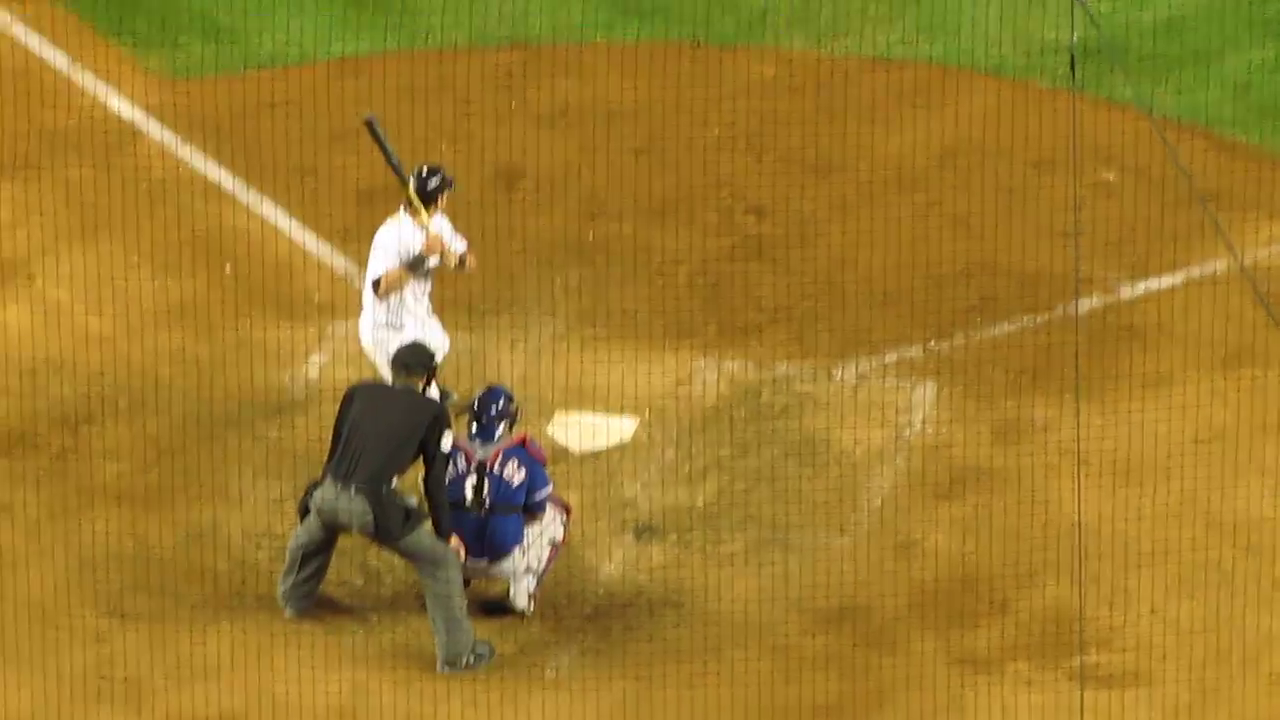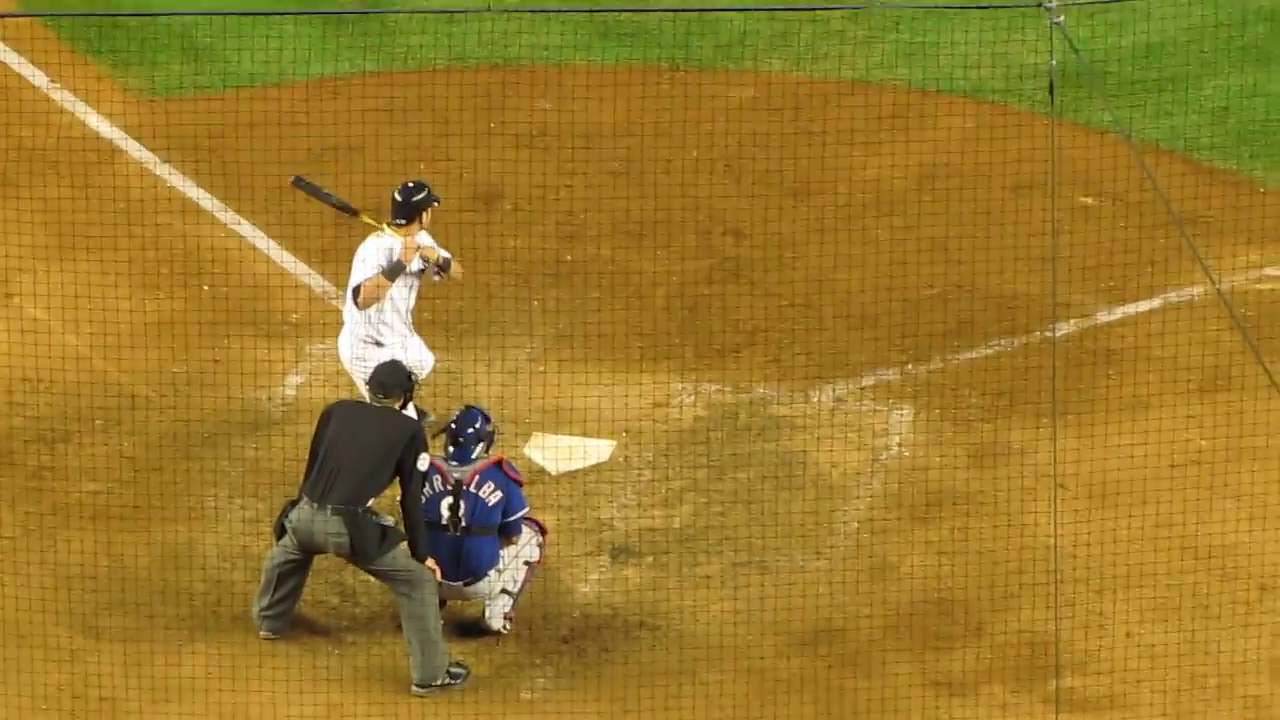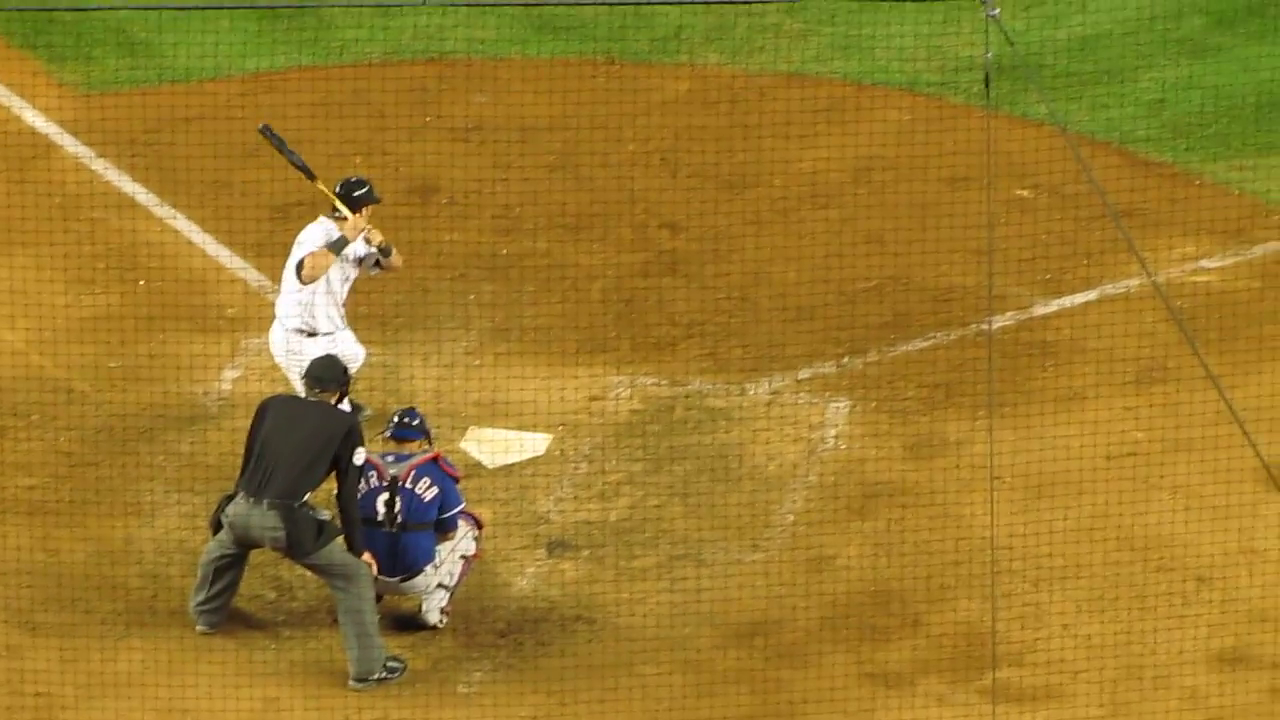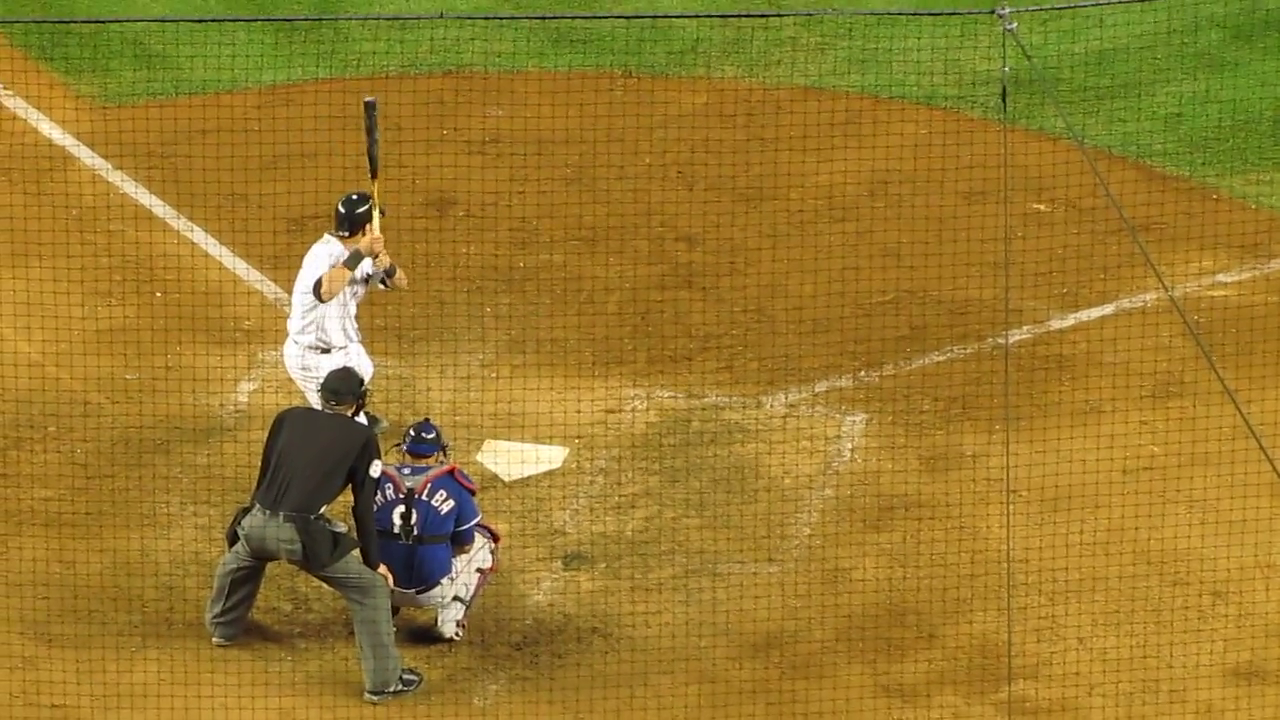
dt=0.5s
person 1, frame 1
left shoulder: (359, 392)
right shoulder: (432, 411)
right elbow: (435, 479)
right wrist: (445, 533)
left hip: (329, 496)
right hip: (373, 506)
left knee: (308, 535)
right knee: (442, 560)
left ankle: (295, 600)
right ankle: (456, 652)
person 1, frame 2
left shoulder: (336, 411)
right shoulder: (409, 430)
right elbow: (411, 499)
right wrist: (421, 554)
left hip: (306, 516)
right hip: (350, 526)
left knee: (284, 553)
right knee: (418, 581)
left ankle: (270, 620)
right ankle: (431, 673)
person 1, frame 3
left shoulder: (272, 405)
right shoulder: (345, 424)
right elbow: (348, 493)
right wrist: (357, 548)
left hip: (242, 511)
right hip: (286, 521)
left knee: (221, 546)
right knee: (355, 575)
left ankle: (207, 615)
right ankle: (367, 667)
person 1, frame 4
left shoulder: (288, 417)
right shoulder: (362, 437)
right elbow: (364, 506)
right wrist: (372, 561)
left hip: (258, 524)
right hip: (303, 533)
left knee: (236, 560)
right knee: (372, 588)
left ankle: (223, 627)
right ankle: (383, 681)
person 2, frame 1
left shoulder: (438, 223)
right shoulder: (393, 233)
left elbow: (470, 261)
right elbow: (381, 289)
left wrist: (456, 258)
right wrist: (423, 256)
left hip: (418, 317)
right hip: (387, 331)
left knee: (438, 347)
left ankle: (424, 385)
person 2, frame 2
left shoulder: (420, 239)
right shoulder: (377, 247)
left elbow: (456, 273)
right elbow: (361, 299)
left wrist: (438, 259)
right wrist: (400, 264)
left hip: (399, 337)
right hip: (367, 348)
left knee: (422, 363)
person 2, frame 3
left shoulder: (356, 236)
right shoulder: (318, 233)
left elbow: (394, 263)
right elbow: (305, 274)
left wrist: (381, 244)
right wrist: (344, 239)
left hip: (330, 330)
right hip: (298, 341)
left knee: (353, 357)
person 2, frame 4
left shoulder: (362, 250)
right shoulder: (324, 252)
left elbow: (400, 283)
right elbow: (323, 292)
left wrist: (387, 265)
right wrist: (359, 255)
left hip: (342, 343)
right hip: (312, 357)
left knee: (362, 371)
person 3, frame 1
left shoulder: (451, 451)
right shoulder: (525, 454)
right elbow: (537, 515)
right hip: (506, 560)
right knee: (556, 511)
right ankle: (522, 595)
person 3, frame 2
left shoulder: (427, 471)
right shoulder: (501, 475)
right elbow: (512, 537)
right hip: (480, 580)
right knee: (531, 533)
right ankle: (497, 615)
person 3, frame 3
left shoulder: (362, 467)
right shoulder: (437, 470)
right elbow: (449, 533)
right hip: (417, 577)
right knee: (467, 525)
right ankle: (434, 608)
person 3, frame 4
left shoulder: (378, 479)
right shoulder: (454, 482)
right elbow: (465, 546)
right hip: (433, 589)
right knee: (484, 539)
right ankle: (450, 621)
